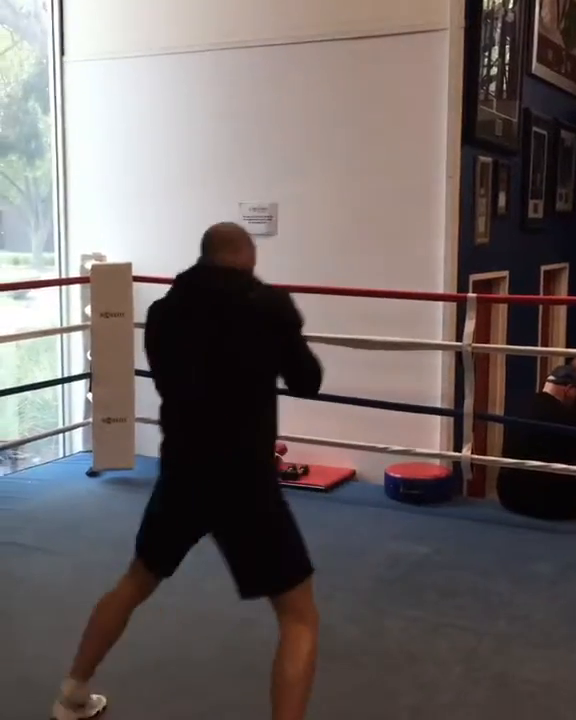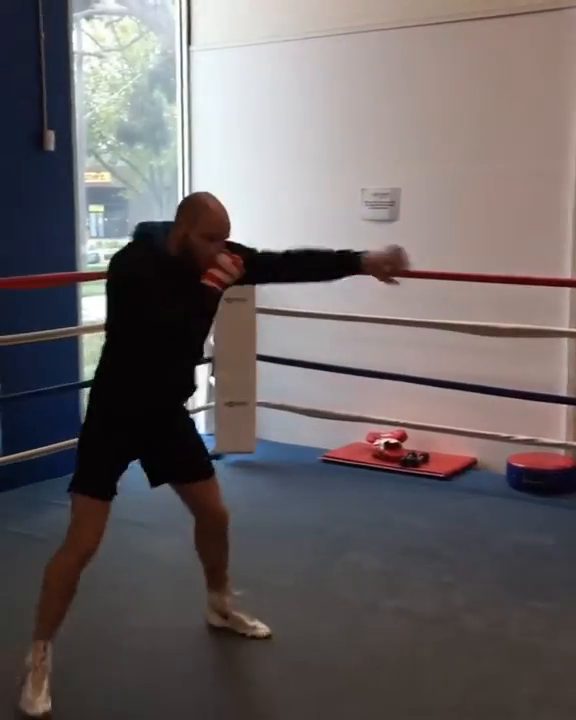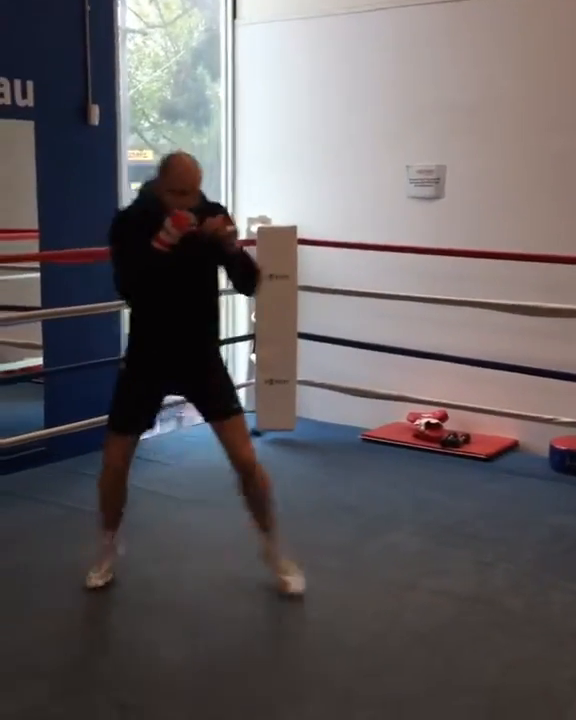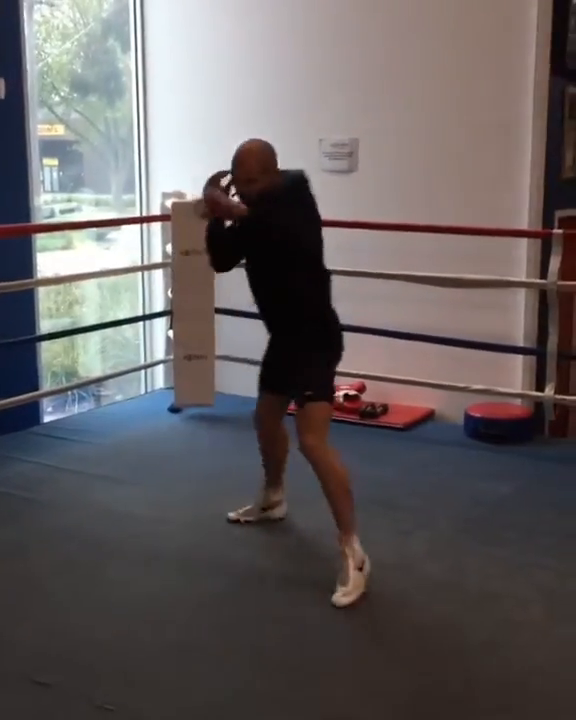
dt=1s
person 1, frame 1
left shoulder: (163, 312)
right shoulder: (270, 305)
right elbow: (308, 382)
left hip: (180, 476)
right hip: (246, 483)
left knee: (135, 585)
right knee: (300, 620)
person 1, frame 2
left shoulder: (213, 259)
right shoulder: (133, 266)
left elbow: (289, 265)
right elbow: (154, 337)
left wrist: (364, 262)
right wrist: (207, 288)
left hip: (169, 412)
right hip: (113, 414)
left knee: (214, 516)
right knee: (82, 542)
left ankle: (220, 606)
right ankle: (39, 659)
person 1, frame 3
left shoulder: (212, 216)
right shoulder: (130, 225)
left elbow: (248, 285)
right elbow: (129, 289)
left wrist: (232, 248)
right wrist: (156, 248)
left hip: (203, 356)
right hip: (148, 359)
left knee: (245, 458)
right knee: (115, 461)
left ankle: (274, 550)
right ankle: (109, 549)
person 1, frame 4
left shoulder: (294, 201)
right shoulder: (250, 211)
left elbow: (300, 246)
right elbow: (222, 260)
left wrist: (237, 209)
right wrist: (217, 214)
left hip: (315, 336)
right hip: (283, 334)
left knee: (314, 444)
right knee: (266, 420)
left ankle: (352, 554)
right ankle: (271, 498)
